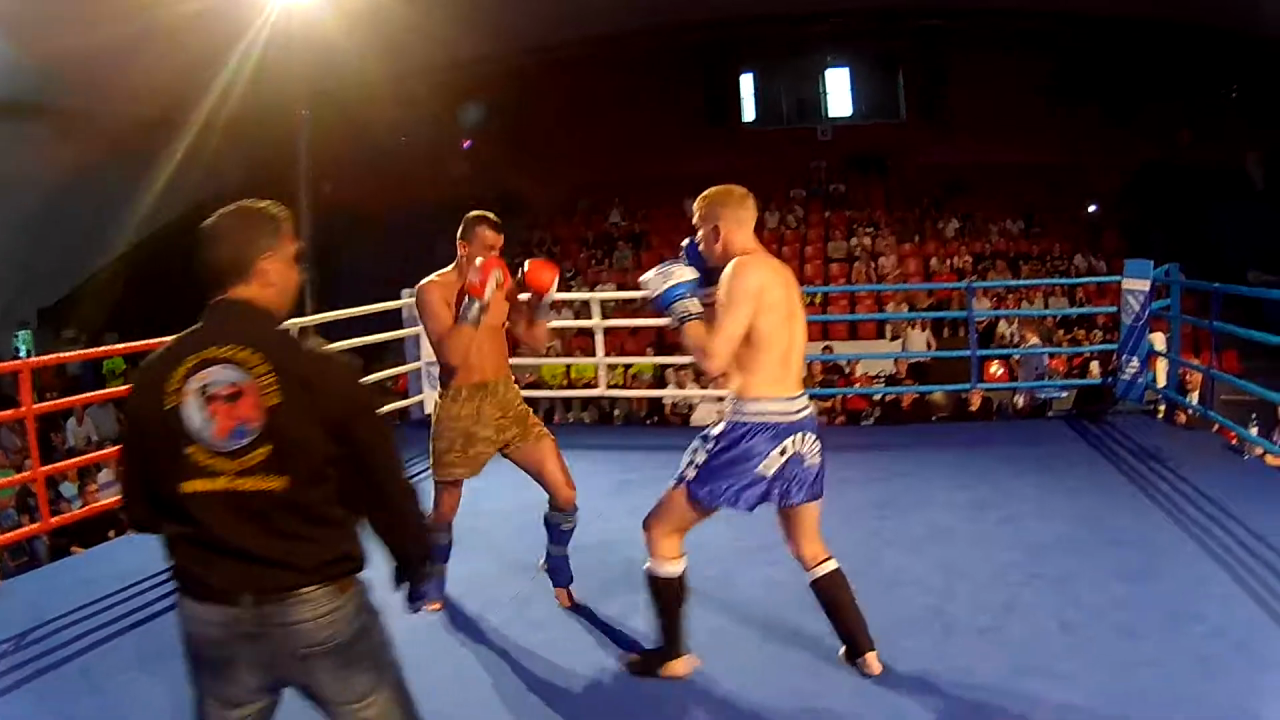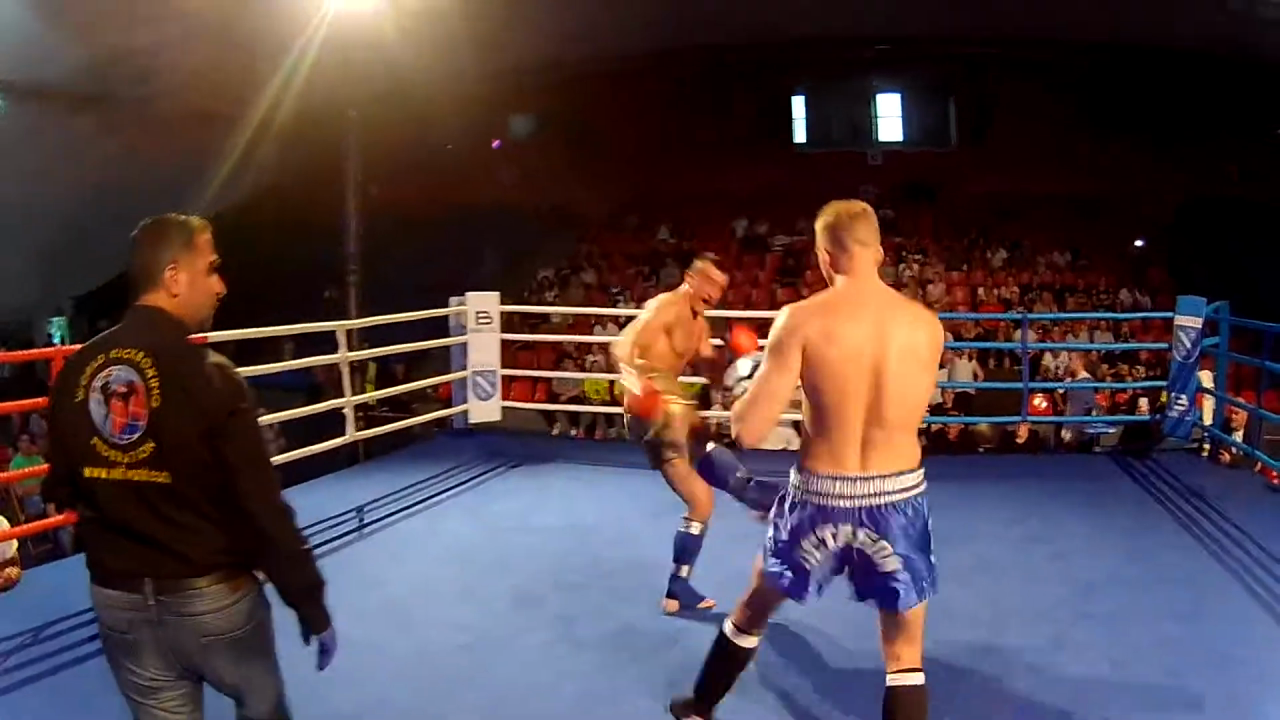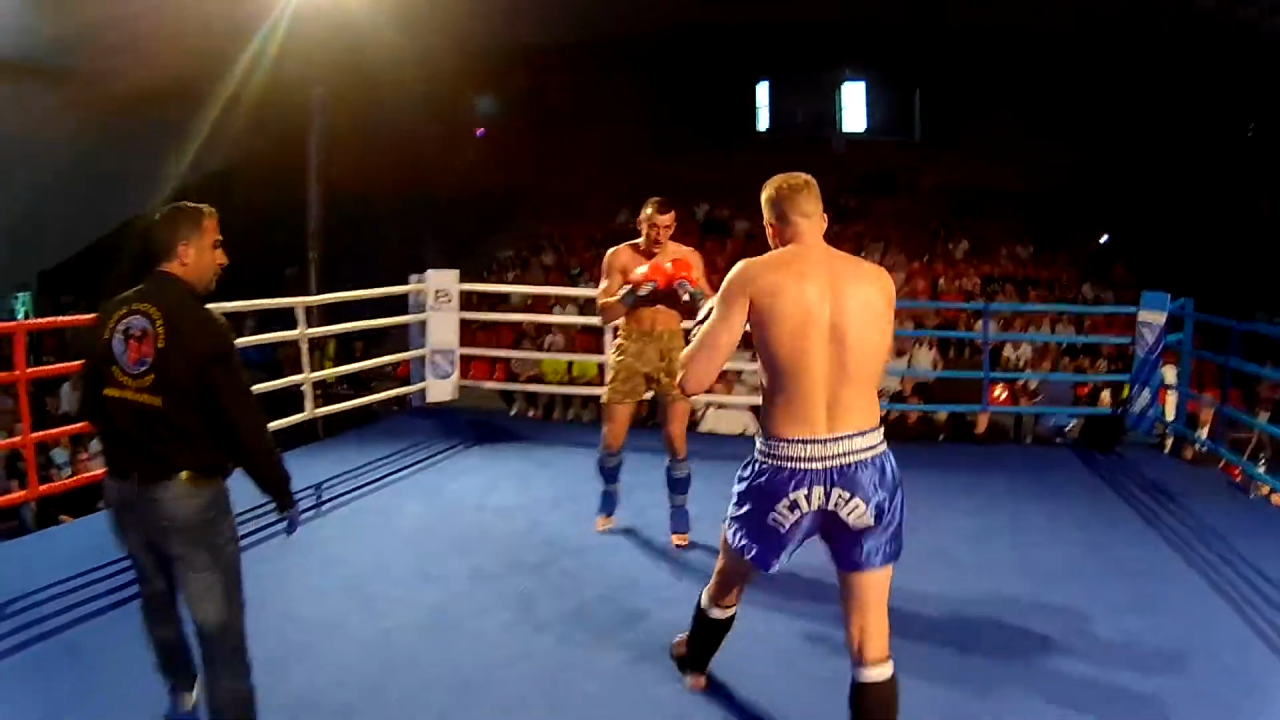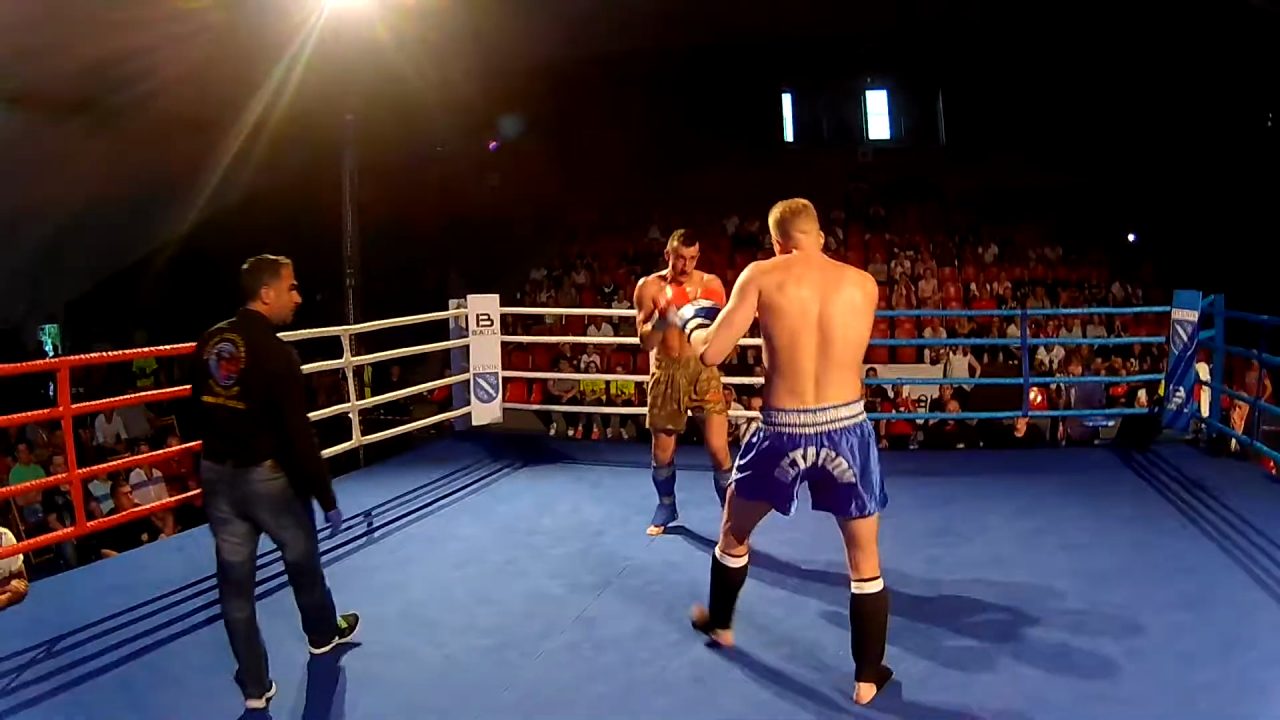
dt=0.7s
person 1, frame 1
left shoulder: (744, 270)
right shoulder: (780, 273)
left elbow: (713, 359)
left wrist: (676, 300)
right wrist: (706, 283)
left hip: (753, 427)
right hip: (796, 422)
left knee: (662, 531)
right knee: (810, 549)
left ankle: (671, 653)
right ankle: (864, 650)
person 1, frame 2
left shoulder: (802, 320)
right shoulder: (927, 326)
left elbow: (748, 432)
left wrist: (751, 377)
left hip: (820, 500)
right hip: (899, 502)
left knee: (754, 610)
right knee: (905, 655)
person 1, frame 3
left shoulder: (751, 277)
right shoulder: (879, 282)
left elbow: (693, 380)
left wrist: (710, 324)
left hip: (785, 467)
right hip: (863, 464)
left knee: (729, 578)
right knee: (870, 636)
left ankle: (696, 659)
person 1, frame 4
left shoulder: (761, 276)
right shoulder: (864, 284)
left elbow: (711, 354)
left wrist: (690, 319)
left hip: (782, 432)
right hip: (847, 429)
left knee: (734, 532)
right knee: (865, 562)
left ankle: (720, 623)
right ankle: (867, 676)
person 2, frame 1
left shoulder: (155, 377)
right shoulder: (315, 369)
left elbow: (142, 510)
right elbow: (384, 490)
right wrist: (414, 563)
left hip: (212, 617)
right hip: (318, 609)
person 2, frame 2
left shoulder: (75, 372)
right shoulder: (208, 377)
left elbow: (63, 489)
right elbow: (260, 509)
right wrist: (312, 607)
left hip: (120, 602)
right hip: (214, 600)
person 2, frame 3
left shoulder: (111, 316)
right shoulder: (201, 326)
left elbow: (93, 406)
right elbow: (244, 426)
right wrist: (283, 494)
left hip: (124, 491)
right hip: (189, 494)
left knee: (157, 596)
right knee: (220, 628)
person 2, frame 4
left shoulder: (210, 341)
right shoulder: (275, 353)
left elbow: (202, 408)
right elbow: (298, 435)
right wrist: (327, 498)
left hip: (218, 474)
right hip: (269, 477)
left knee: (234, 579)
right knee: (303, 564)
left ankle: (254, 685)
right ankle: (323, 634)
person 3, frame 1
left shoulder: (503, 280)
right shoulder: (433, 289)
left elbow: (534, 341)
right elbow: (452, 355)
left wrist: (542, 299)
right wrist: (473, 299)
left hip: (507, 402)
right hip: (459, 410)
left knee: (564, 494)
right knee: (445, 511)
left ankle: (559, 567)
right ankle: (433, 579)
person 3, frame 2
left shoulder: (697, 323)
right shoulder: (664, 307)
left elbow: (713, 370)
right elbow: (622, 346)
right wrist: (635, 383)
left hip: (669, 408)
right hip: (652, 405)
left knee: (702, 503)
left ankle: (679, 590)
person 3, frame 3
left shoulder: (688, 257)
right shoulder: (618, 257)
right elbow: (605, 313)
left wrist: (694, 293)
right wrist: (630, 293)
left hip: (671, 349)
right hip: (630, 349)
left knee: (676, 442)
right knee: (612, 439)
left ankle: (679, 515)
right ankle: (609, 496)
person 3, frame 4
left shoulder: (711, 284)
right shoulder: (648, 287)
right elbow: (646, 342)
right wrist: (660, 318)
left hip: (703, 370)
right hip: (666, 372)
left knee: (719, 451)
right knee: (662, 452)
right ankle: (667, 506)
